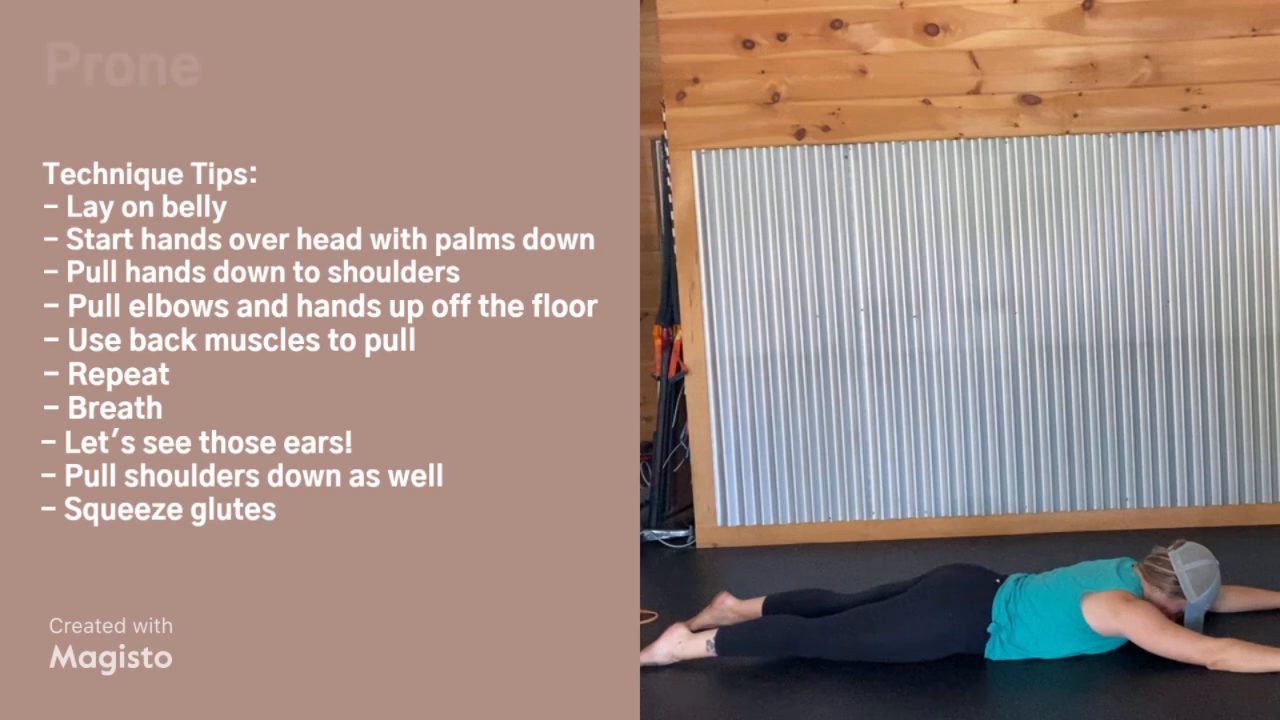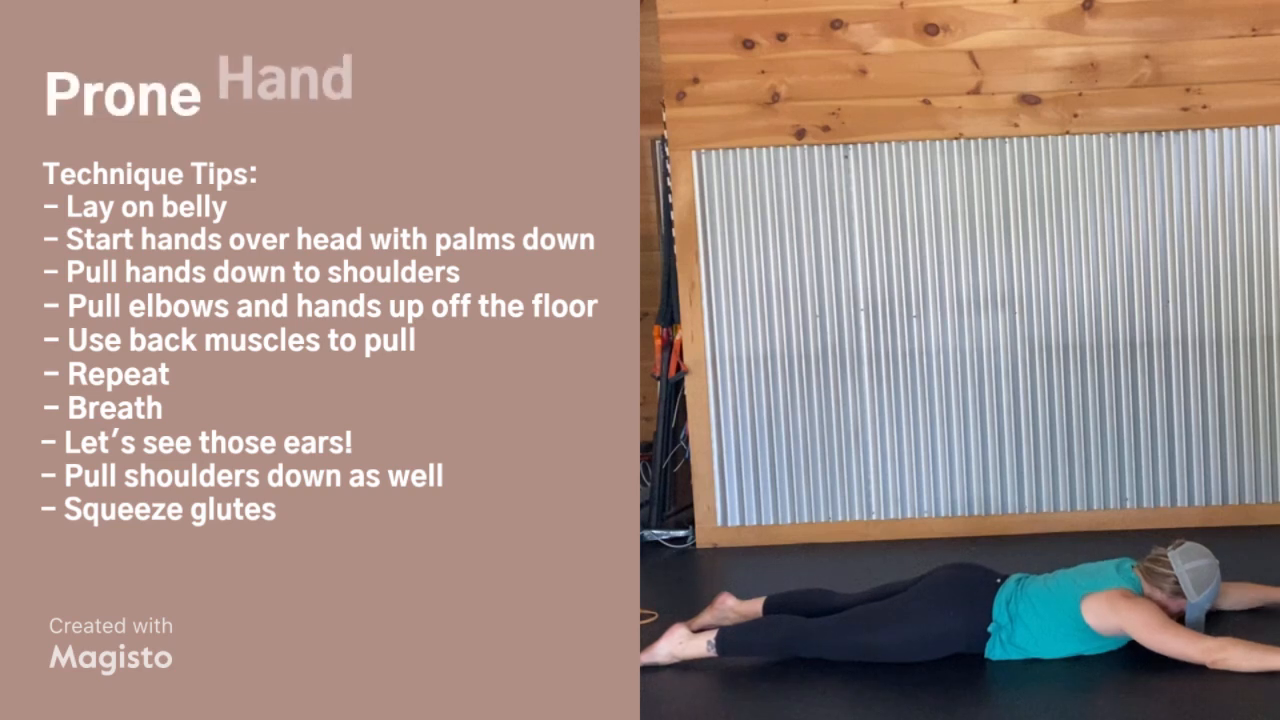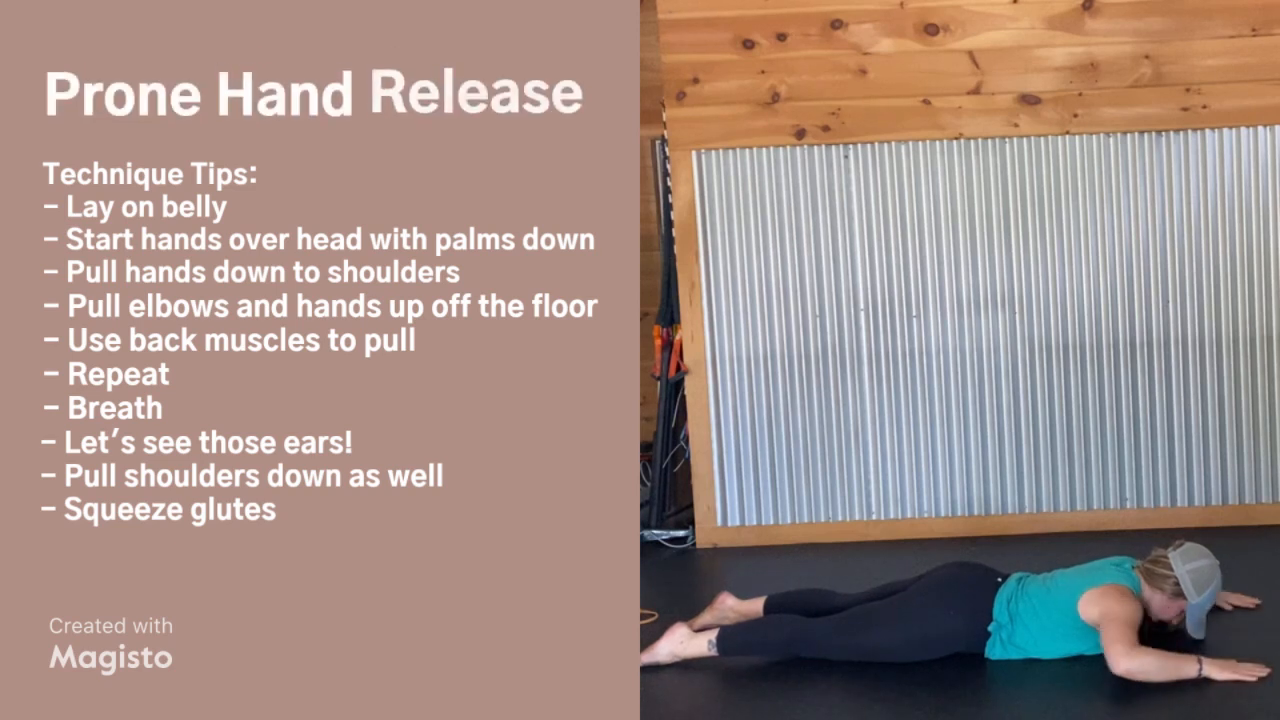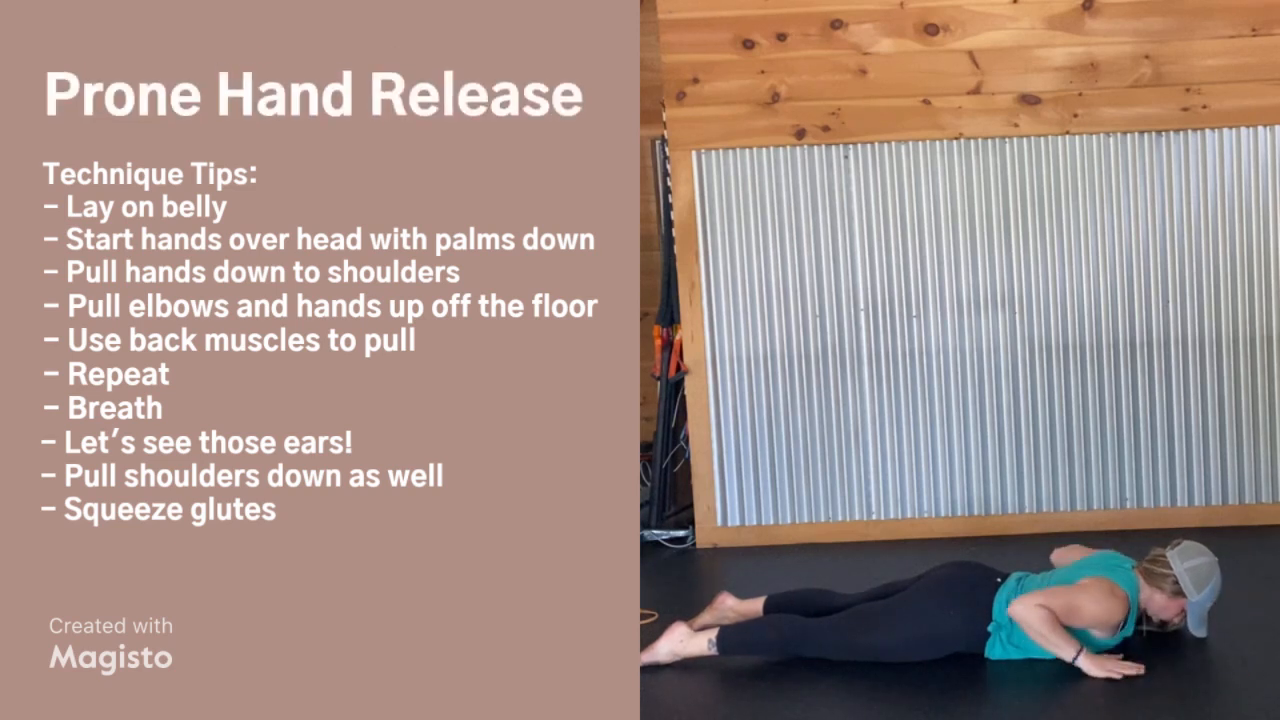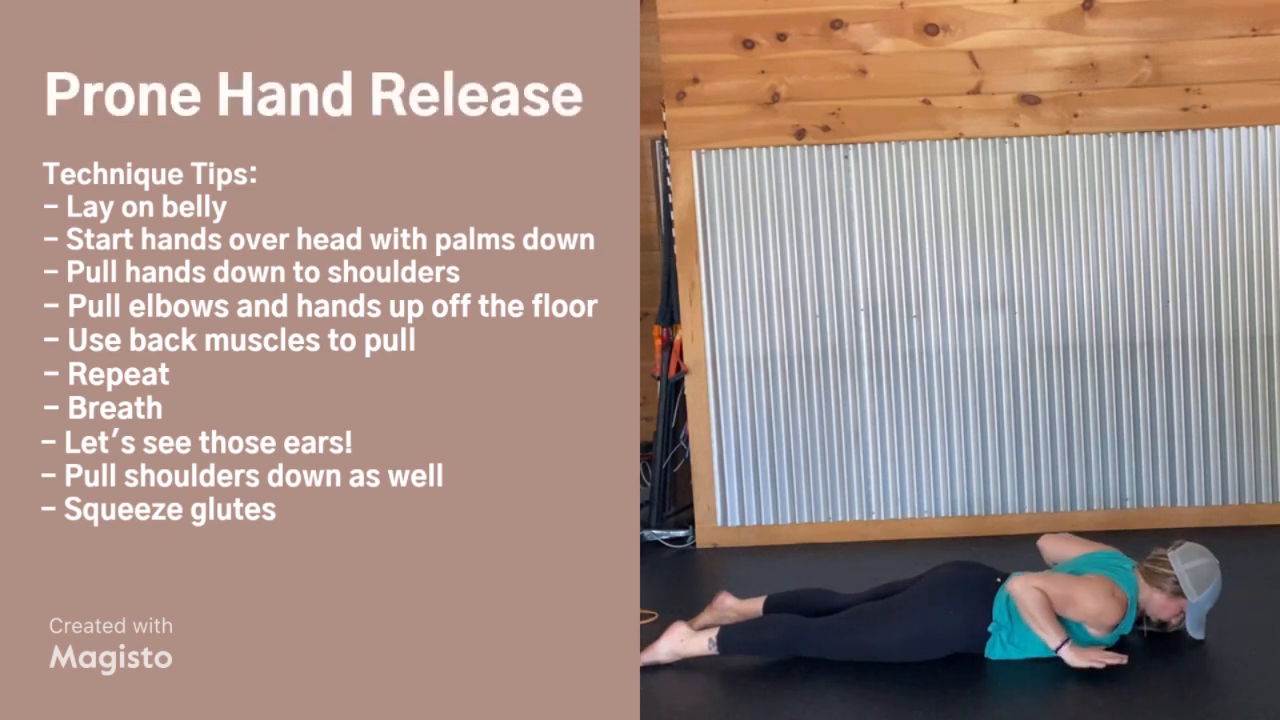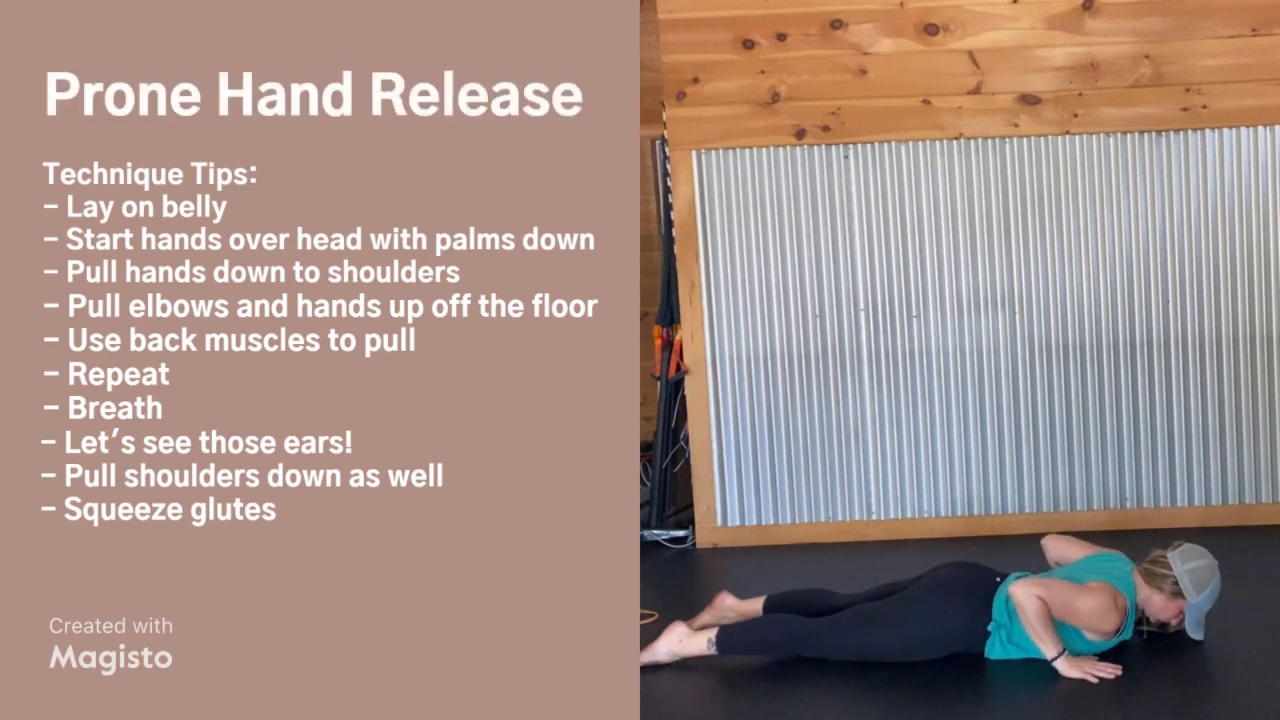
dt=0.4s
person 1, frame 1
left shoulder: (1137, 572)
right shoulder: (1126, 607)
left elbow: (1208, 598)
right elbow: (1213, 654)
left hip: (971, 590)
right hip: (962, 621)
left knee: (841, 607)
right knee: (819, 639)
left ankle: (737, 606)
right ankle: (689, 643)
person 1, frame 2
left shoulder: (1140, 570)
right shoulder: (1129, 607)
left elbow: (1211, 593)
right elbow: (1214, 653)
left hip: (970, 590)
right hip: (963, 621)
left knee: (844, 606)
right knee: (822, 640)
left ankle: (737, 607)
right ankle: (689, 645)
person 1, frame 3
left shoulder: (1134, 568)
right shoulder: (1121, 602)
right elbow: (1127, 663)
left wrist: (1215, 594)
right wrist: (1212, 667)
left hip: (972, 587)
right hip: (962, 619)
left knee: (841, 606)
right knee: (820, 639)
left ankle: (738, 606)
right ankle: (691, 642)
person 1, frame 4
left shoulder: (1120, 563)
right shoulder: (1111, 603)
right elbow: (1026, 609)
right wrist: (1086, 659)
left hip: (968, 586)
right hip: (960, 619)
left knee: (841, 606)
right knee: (818, 639)
left ankle: (735, 606)
right ankle: (688, 642)
person 1, frame 5
left shoulder: (1117, 562)
right shoulder: (1111, 606)
left elbow: (1047, 543)
right elbow: (1024, 587)
right wrist: (1068, 649)
left hip: (967, 586)
right hip: (959, 620)
left knee: (841, 607)
right knee: (818, 640)
left ankle: (737, 606)
right ankle: (689, 642)
person 1, frame 6
left shoulder: (1116, 562)
right shoulder: (1110, 611)
left elbow: (1051, 542)
right elbow: (1026, 592)
right wrist: (1062, 659)
left hip: (966, 586)
right hip: (958, 619)
left knee: (841, 607)
right knee: (818, 639)
left ankle: (736, 606)
right ankle: (688, 641)
